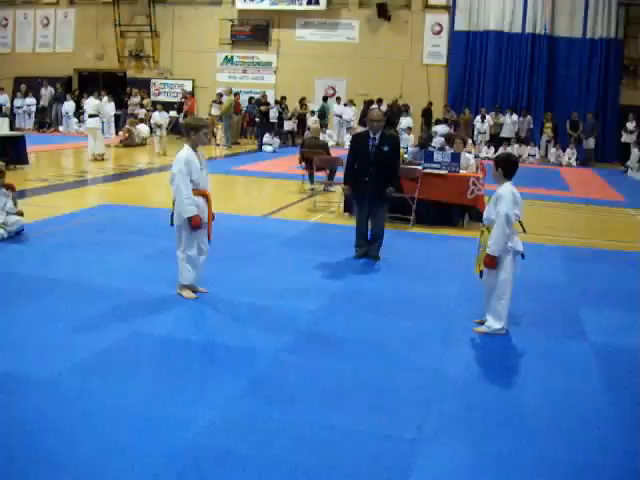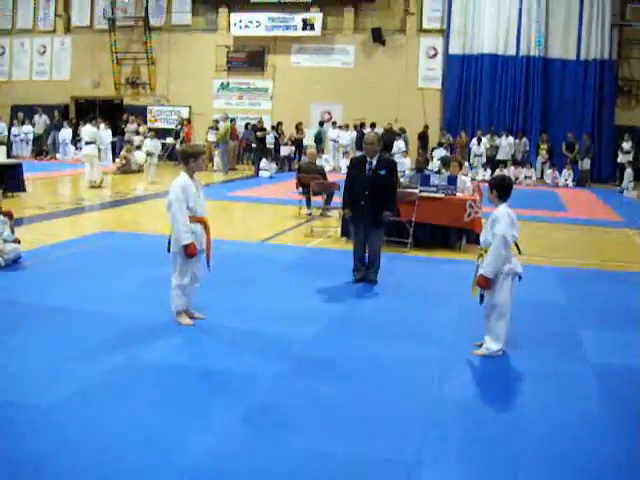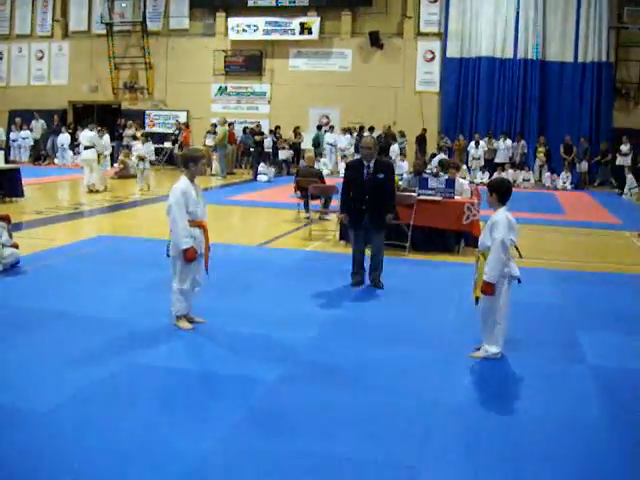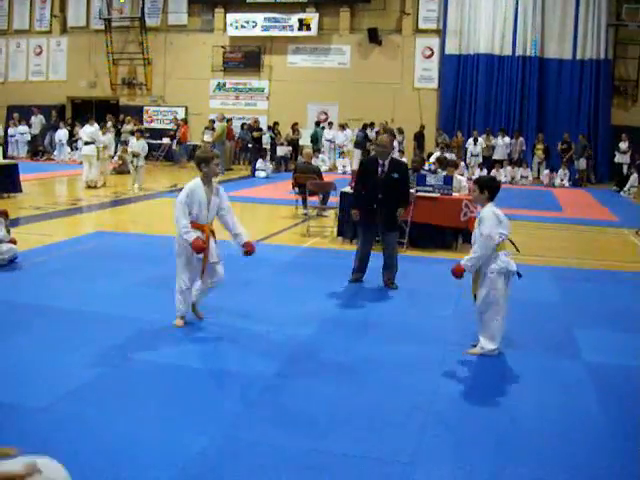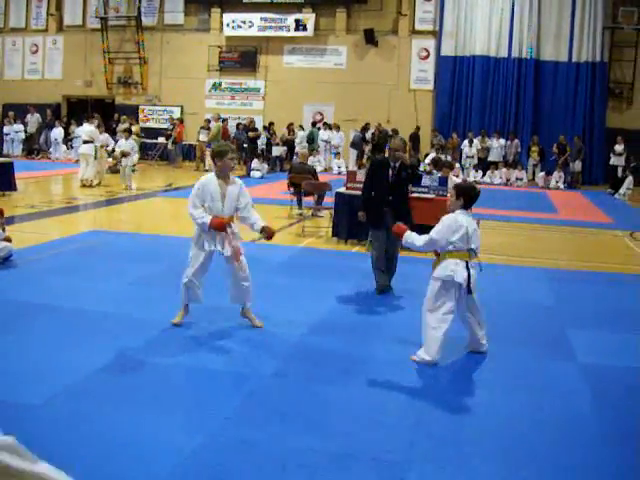
dt=0.5s
person 1, frame 1
left shoulder: (200, 156)
right shoulder: (183, 158)
right elbow: (182, 190)
left wrist: (208, 210)
right wrist: (192, 214)
left hip: (200, 208)
right hip: (188, 211)
left knee: (200, 248)
right knee: (187, 249)
left ankle: (190, 282)
right ankle: (183, 285)
person 1, frame 2
left shoulder: (196, 182)
right shoulder: (179, 185)
right elbow: (178, 217)
left wrist: (202, 236)
right wrist: (187, 241)
left hip: (198, 235)
right hip: (186, 236)
left knee: (194, 275)
right knee: (182, 276)
left ankle: (187, 308)
right ankle: (179, 311)
person 1, frame 3
left shoulder: (195, 186)
right shoulder: (180, 189)
right elbow: (178, 221)
left wrist: (203, 241)
right wrist: (186, 246)
left hip: (197, 239)
right hip: (184, 241)
left knee: (194, 280)
right knee: (182, 280)
left ankle: (187, 313)
right ankle: (179, 316)
person 1, frame 4
left shoulder: (218, 190)
right shoulder: (190, 189)
left elbow: (227, 217)
right elbow: (180, 217)
left wrist: (243, 239)
right wrist: (192, 239)
left hip: (207, 237)
right hip: (189, 239)
left knee: (215, 276)
right knee: (186, 279)
left ankle: (194, 302)
right ankle: (181, 314)
person 1, frame 5
left shoulder: (238, 184)
right shoulder: (205, 182)
left elbow: (247, 211)
right elbow: (193, 208)
left wrist: (261, 227)
right wrist: (209, 221)
left hip: (230, 233)
right hip: (207, 233)
left knee: (241, 274)
right knee: (193, 273)
left ankle: (246, 310)
right ankle: (185, 309)
person 2, frame 1
left shoulder: (505, 193)
right shoulder: (506, 191)
left elbow: (502, 224)
left wrist: (492, 251)
right wrist: (490, 248)
left hip: (501, 247)
right hip: (499, 244)
left knee: (499, 285)
right knee: (493, 284)
left ankle: (496, 324)
right ankle: (492, 318)
person 2, frame 2
left shoulder: (501, 215)
right shoulder: (501, 213)
left elbow: (499, 246)
left wrist: (486, 272)
right wrist: (486, 269)
left hip: (499, 268)
right hip: (497, 267)
left knee: (497, 307)
right knee: (492, 306)
left ankle: (493, 346)
right ankle: (491, 340)
person 2, frame 3
left shoulder: (500, 219)
right shoulder: (500, 216)
left elbow: (498, 251)
left wrist: (489, 278)
left hip: (496, 272)
right hip: (494, 270)
left knee: (494, 311)
right knee: (489, 310)
left ankle: (491, 349)
right ankle: (490, 344)
person 2, frame 4
left shoulder: (488, 214)
right shoulder: (491, 212)
left elbow: (484, 246)
left wrist: (464, 266)
right wrist: (468, 264)
left hip: (493, 265)
right hip: (494, 264)
left knee: (489, 306)
right knee: (492, 307)
left ankle: (488, 346)
right ankle: (487, 342)
person 2, frame 5
left shoulder: (450, 220)
right shoulder: (472, 222)
left elbow: (427, 243)
right elbow: (473, 250)
left wrist: (405, 234)
left hip: (448, 270)
right hip: (467, 270)
left knee: (433, 311)
right knee: (470, 310)
left ankle: (428, 355)
right ankle: (479, 344)
person 3, frame 1
left shoulder: (392, 140)
right shoulder: (357, 138)
left elbow: (395, 164)
right elbow: (350, 161)
left wrist: (392, 184)
right wrist: (347, 182)
left hip: (381, 187)
right hip: (360, 186)
left knee: (378, 222)
right knee: (361, 220)
left ankle: (374, 250)
right ankle: (361, 248)
person 3, frame 2
left shoulder: (389, 164)
right shoulder: (355, 162)
left elbow: (392, 189)
right elbow: (348, 185)
left wrist: (389, 209)
right wrist: (346, 206)
left hip: (377, 211)
right hip: (357, 210)
left knee: (374, 247)
right knee: (358, 245)
left ankle: (371, 274)
right ankle: (359, 273)
person 3, frame 3
left shoulder: (386, 166)
right shoulder: (351, 166)
left elbow: (390, 191)
right elbow: (346, 190)
left wrist: (390, 211)
right wrist: (344, 210)
left hip: (378, 214)
right hip: (357, 213)
left knee: (377, 248)
right knee: (357, 248)
left ankle: (375, 278)
right ankle: (357, 276)
person 3, frame 4
left shoulder: (400, 167)
right shoulder: (366, 163)
left elbow: (405, 190)
right elbow: (358, 186)
left wrist: (402, 206)
right wrist: (355, 207)
left hip: (390, 214)
right hip: (368, 211)
left knee: (390, 248)
right knee: (363, 246)
left ankle: (389, 279)
right ankle: (358, 273)
person 3, frame 5
left shoulder: (408, 167)
right shoulder: (377, 163)
left elbow: (416, 181)
right elbow: (367, 188)
left wrist: (407, 164)
right wrist: (363, 209)
left hip: (398, 215)
right hip: (378, 213)
left knee: (392, 251)
right knee: (378, 251)
left ankle: (386, 281)
right ankle: (382, 283)
